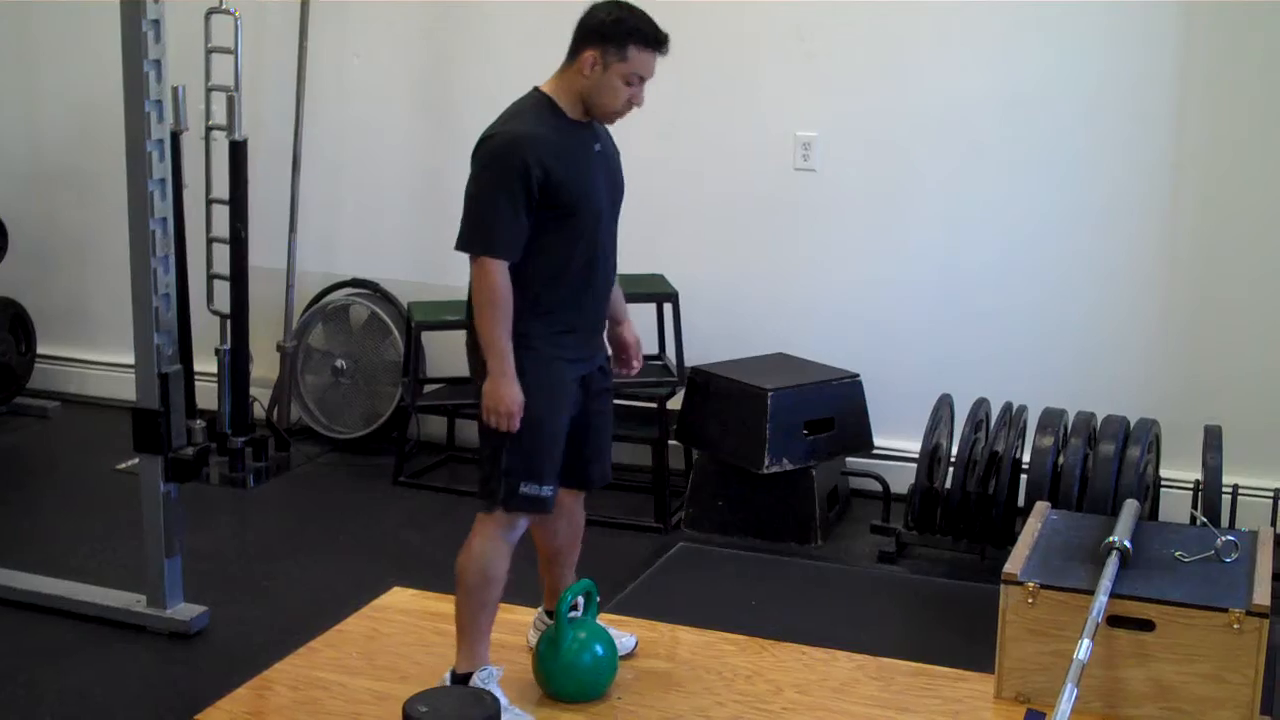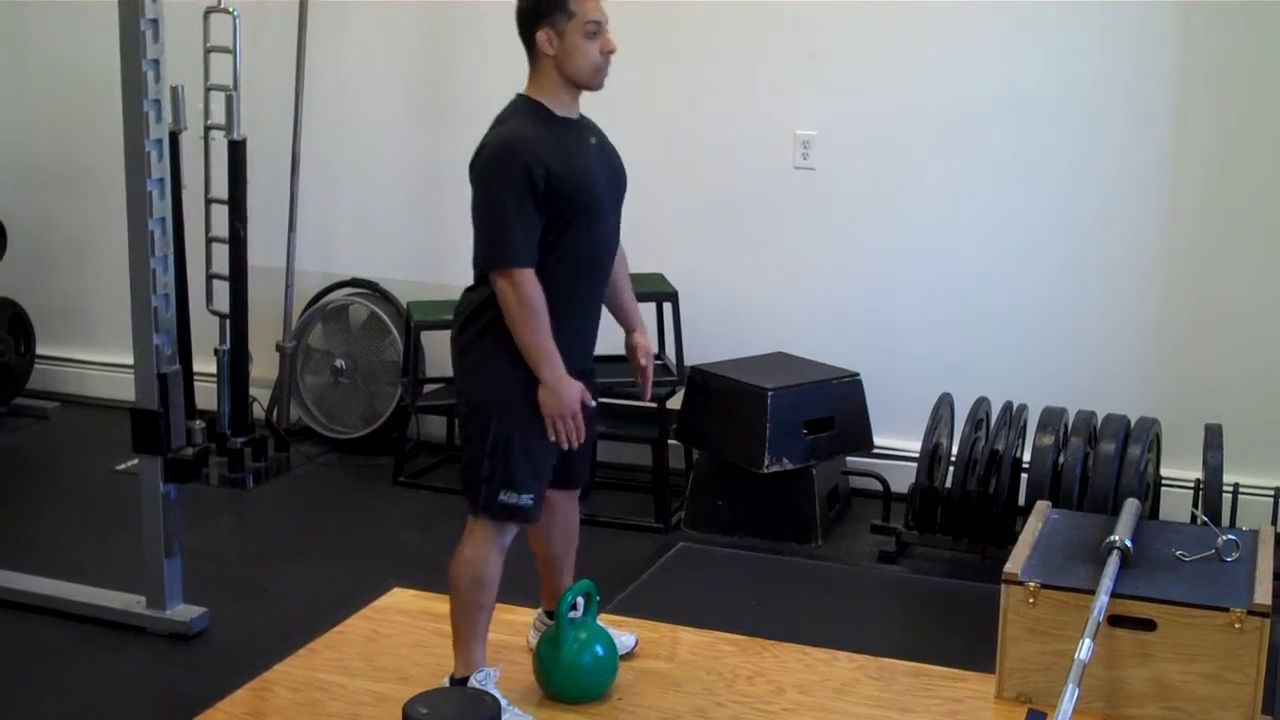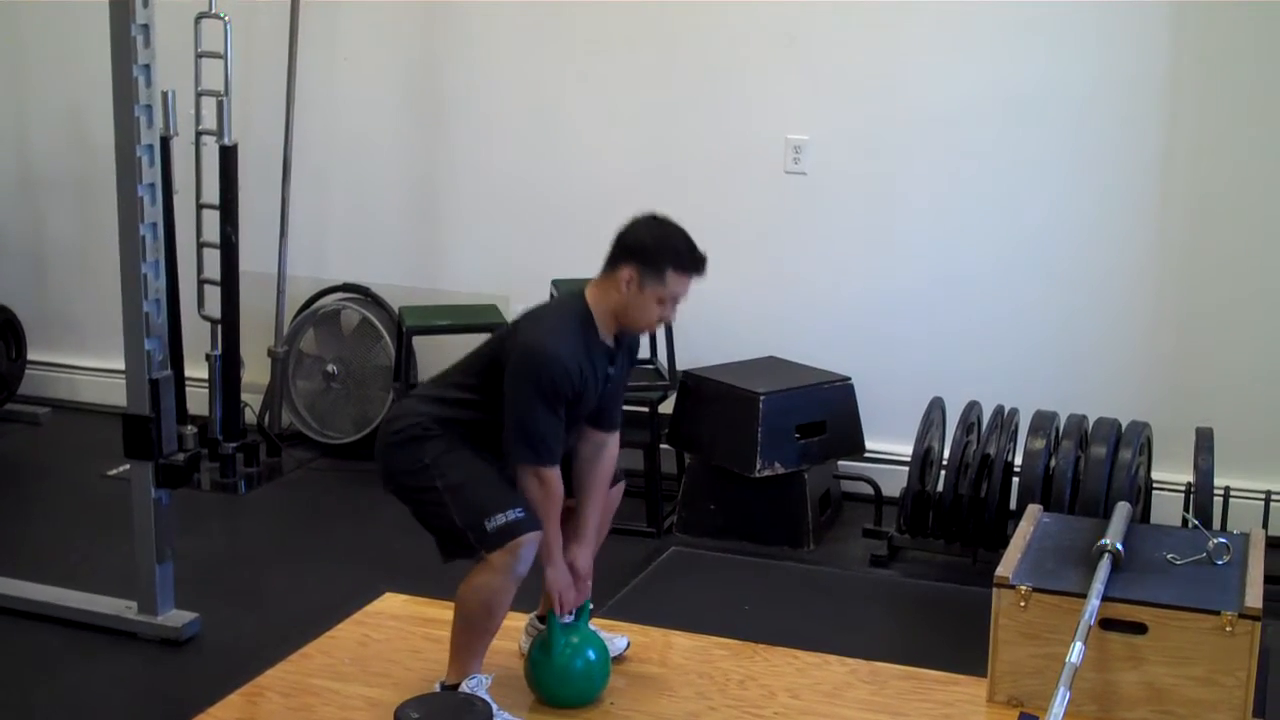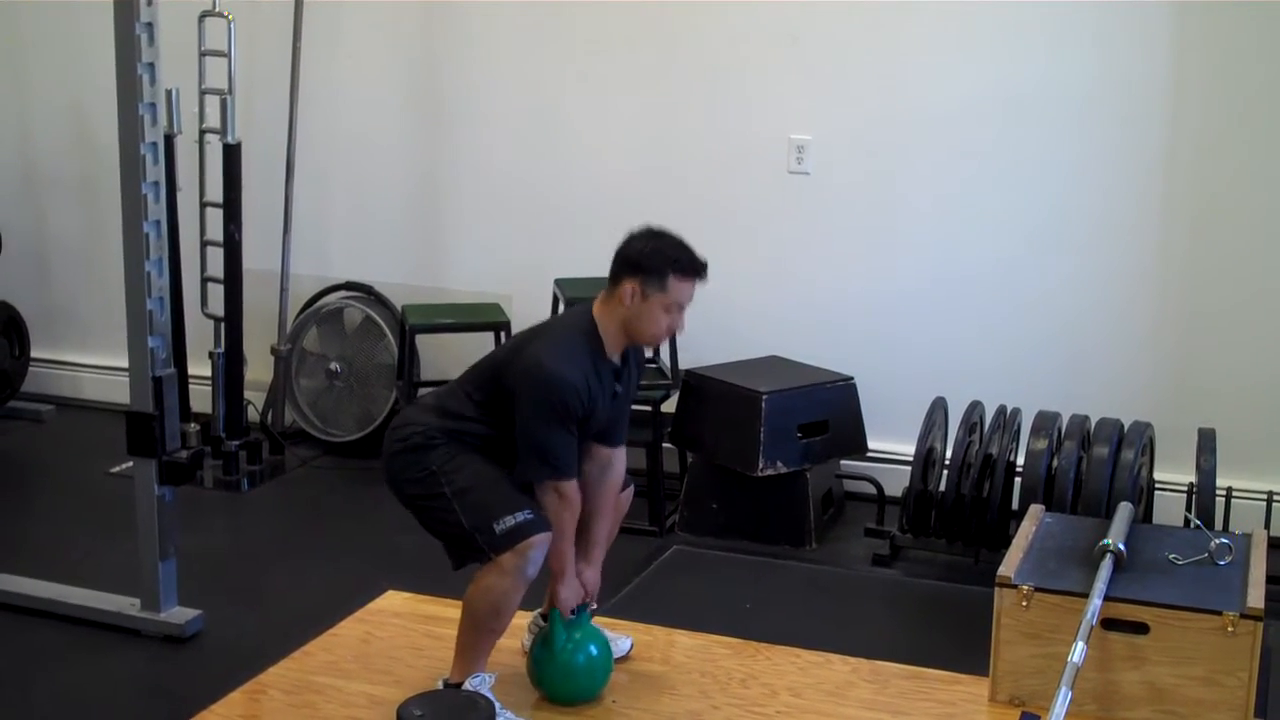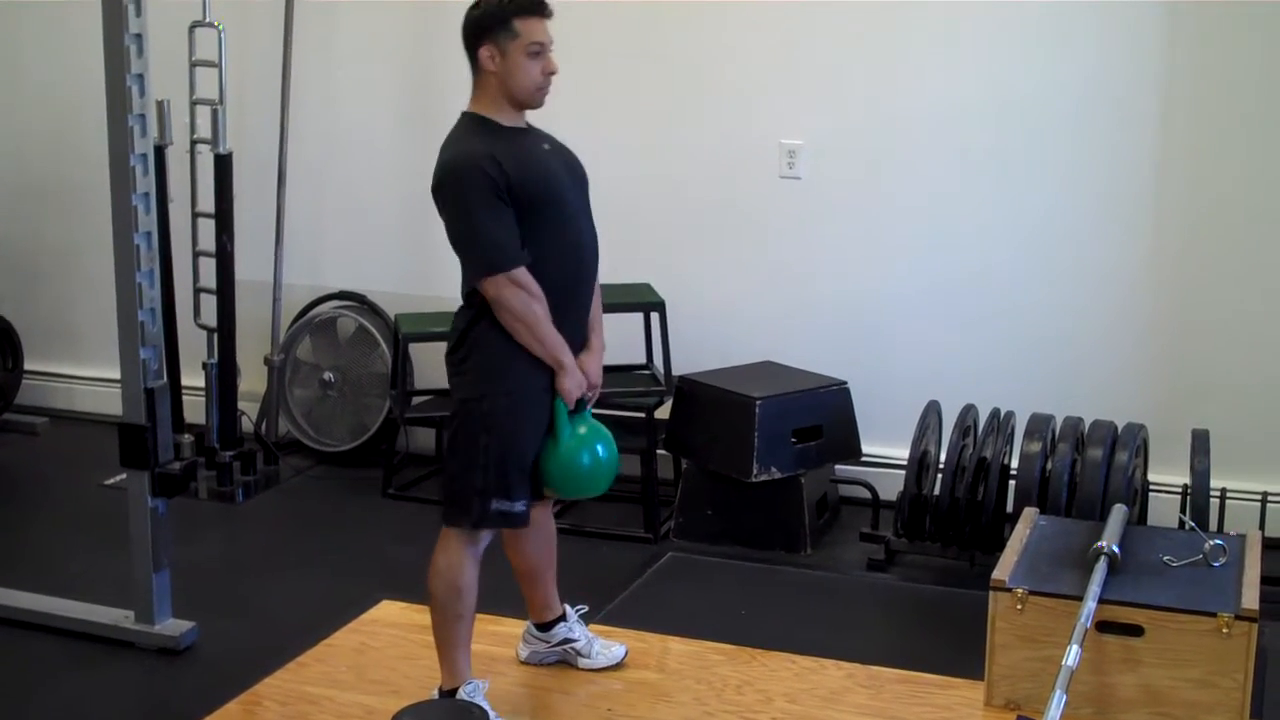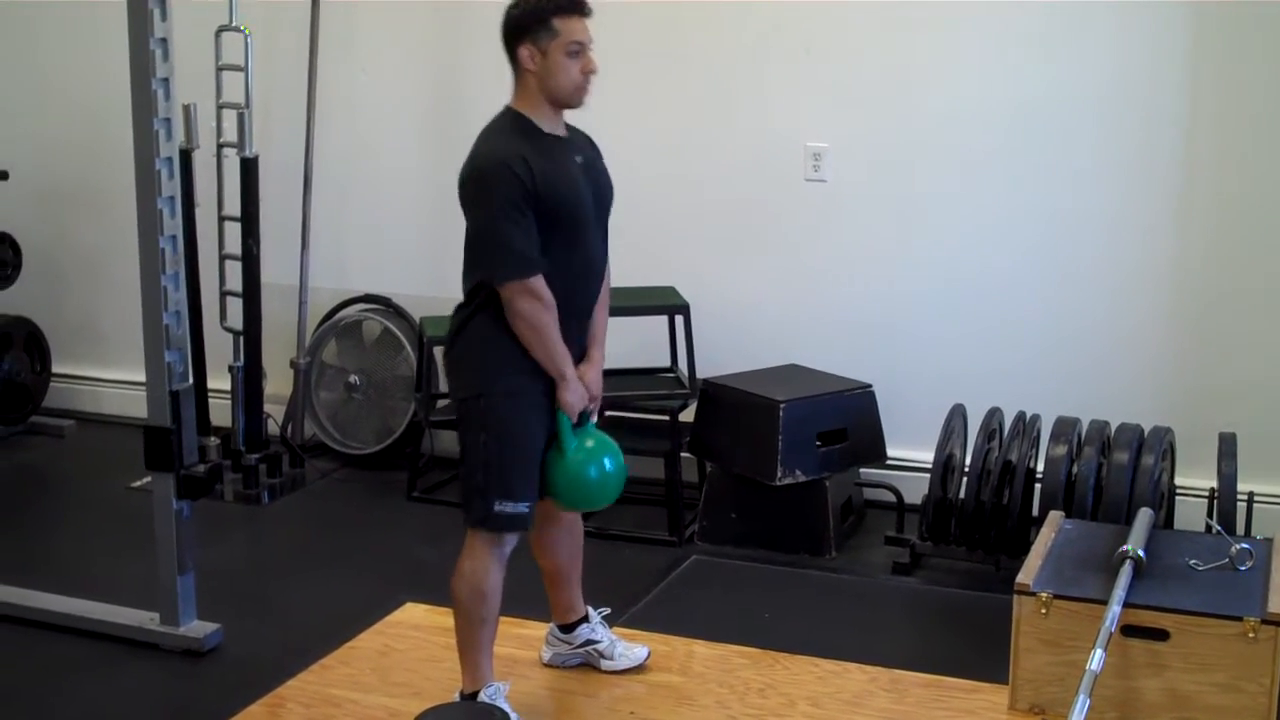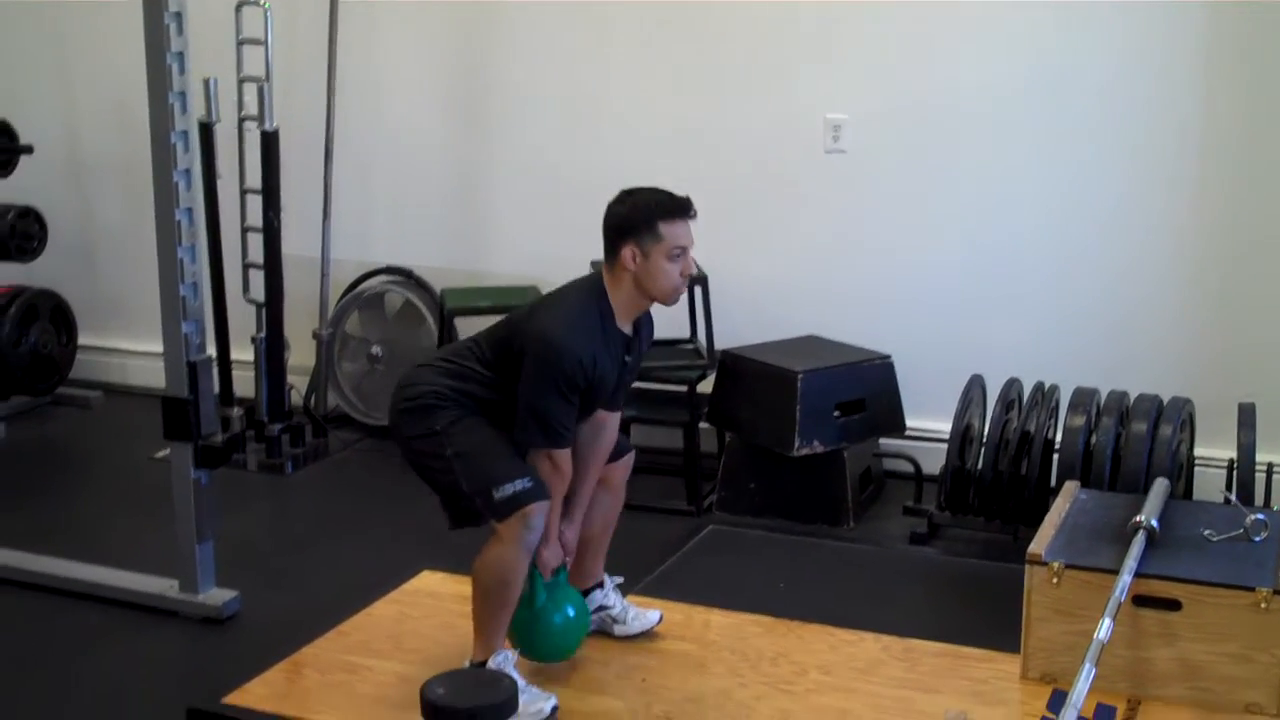
dt=0.7s
person 1, frame 1
left shoulder: (595, 136)
right shoulder: (517, 142)
right elbow: (490, 263)
left wrist: (618, 319)
right wrist: (499, 372)
left hip: (581, 351)
right hip: (528, 361)
left knee: (569, 490)
right knee: (509, 510)
left ankle: (556, 618)
person 1, frame 2
left shoulder: (588, 135)
right shoulder: (514, 146)
left elbow: (604, 245)
right elbow: (512, 274)
left wrist: (634, 327)
right wrist: (551, 377)
left hip: (567, 353)
right hip: (512, 360)
left knee: (561, 490)
right knee: (498, 516)
left ankle: (557, 618)
person 1, frame 3
left shoulder: (619, 337)
right shoulder: (547, 348)
left elbow: (599, 441)
right elbow: (538, 473)
left wrist: (580, 546)
right wrist: (552, 559)
left hip: (495, 437)
right hip: (423, 440)
left knee: (608, 486)
right knee: (515, 541)
left ankle: (550, 623)
person 1, frame 4
left shoulder: (624, 353)
right shoulder: (555, 369)
left elbow: (605, 459)
right elbow: (558, 489)
left wrist: (591, 562)
right wrist: (564, 575)
left hip: (500, 448)
right hip: (428, 449)
left knee: (617, 492)
right knee: (526, 545)
left ankle: (554, 622)
person 1, frame 5
left shoulder: (539, 143)
right shoulder: (470, 160)
left elbow: (577, 251)
right elbow: (504, 284)
left wrist: (591, 346)
right wrist: (564, 363)
left hip: (555, 360)
right hip: (503, 366)
left knee: (534, 500)
right knee: (471, 524)
left ankle: (549, 629)
person 1, frame 6
left shoulder: (580, 148)
right shoulder: (500, 161)
left elbow: (595, 261)
right elbow: (522, 290)
left wrist: (592, 360)
right wrist: (564, 377)
left hip: (564, 365)
right hip: (503, 368)
left knee: (561, 498)
right knee: (496, 528)
left ankle: (571, 630)
person 1, frame 7
left shoulder: (635, 323)
right shoulder: (562, 335)
left elbow: (600, 420)
right elbow: (550, 455)
left wrist: (572, 521)
right wrist: (549, 537)
left hip: (505, 407)
right hip: (437, 410)
left knee: (615, 460)
right knee: (524, 513)
left ankle: (589, 594)
right ankle: (486, 667)
